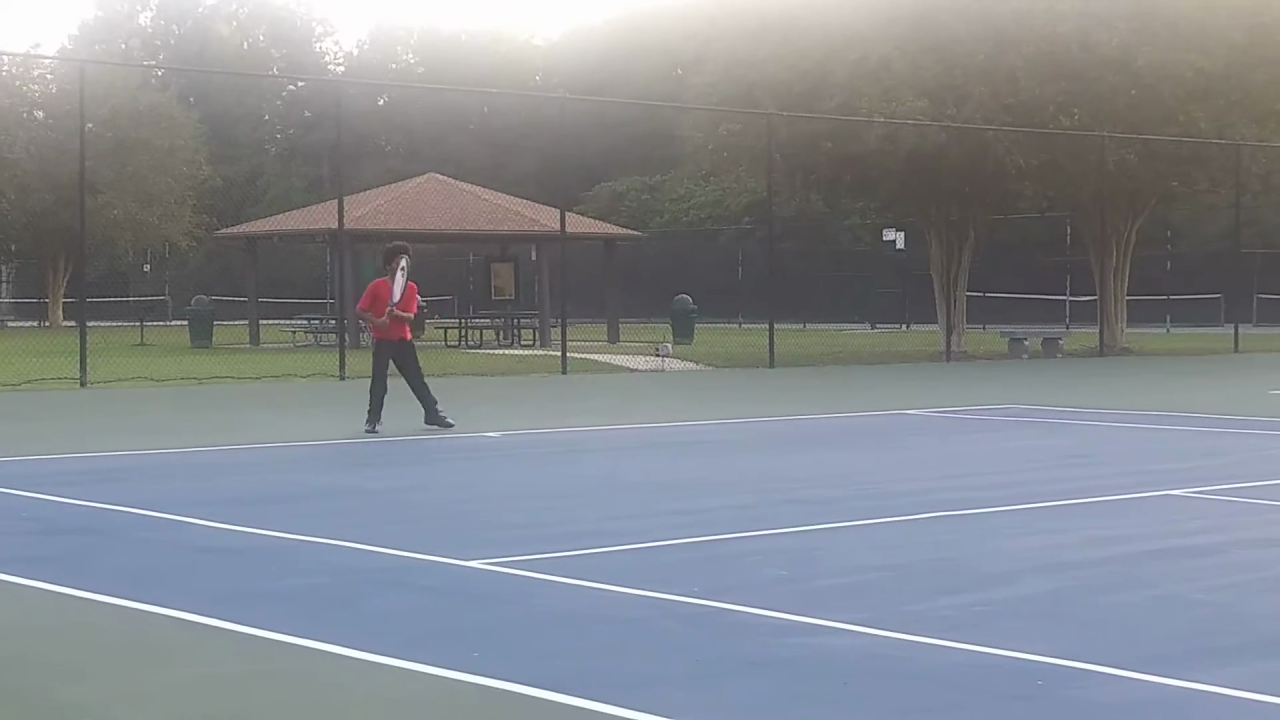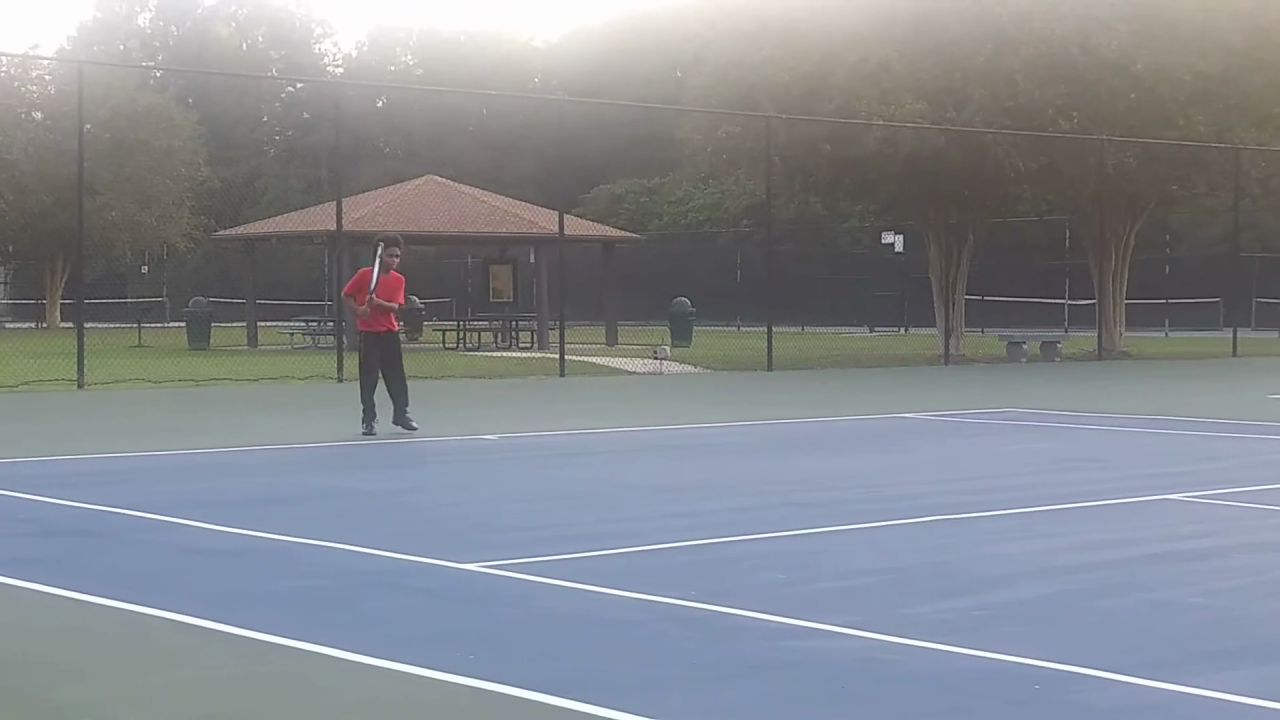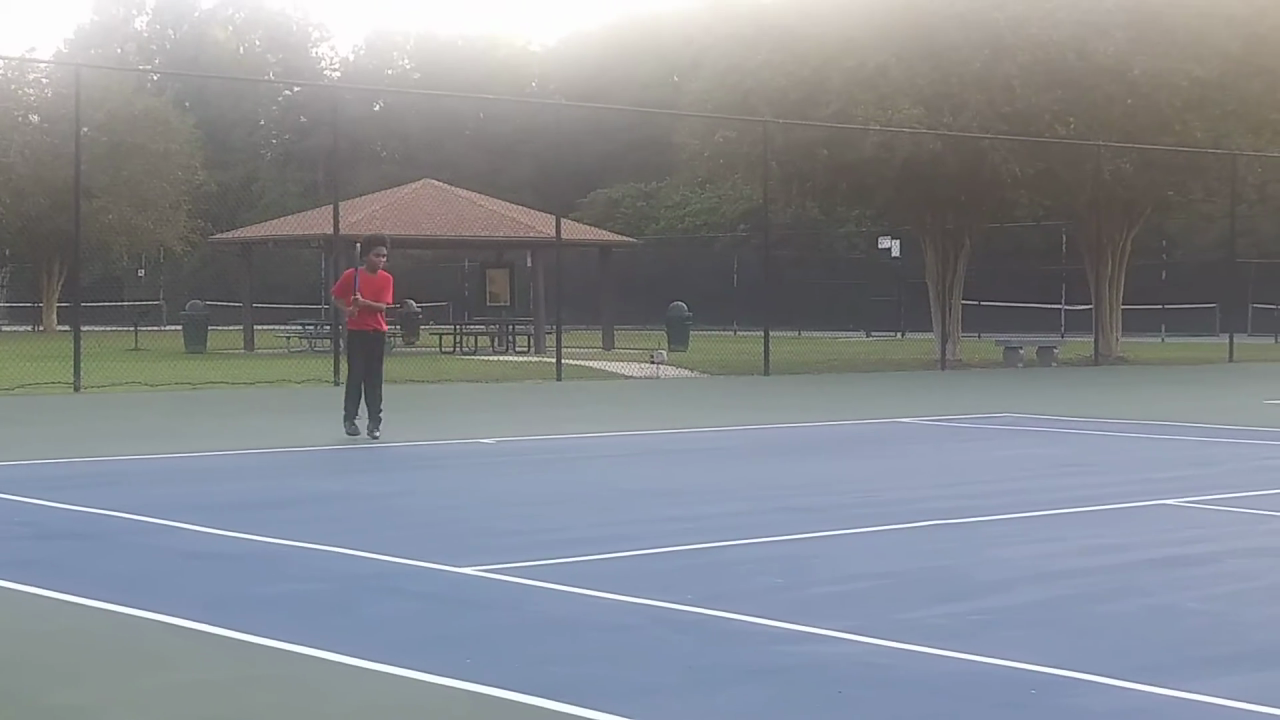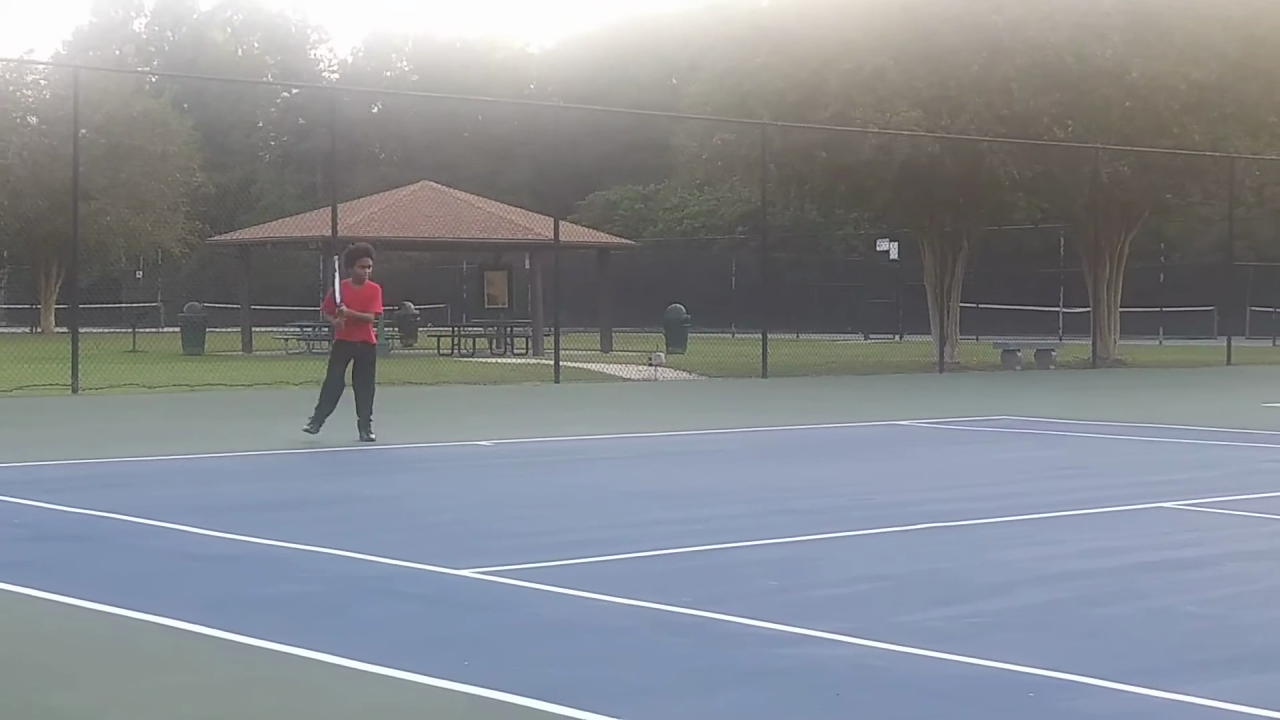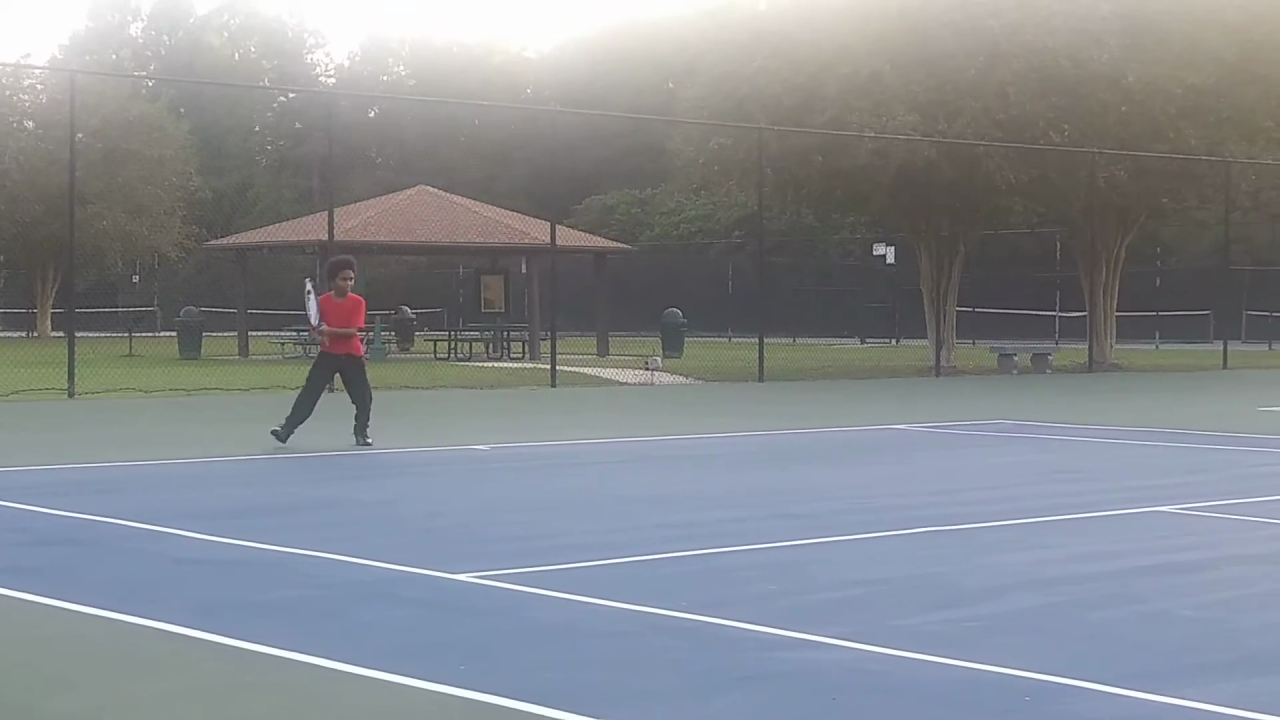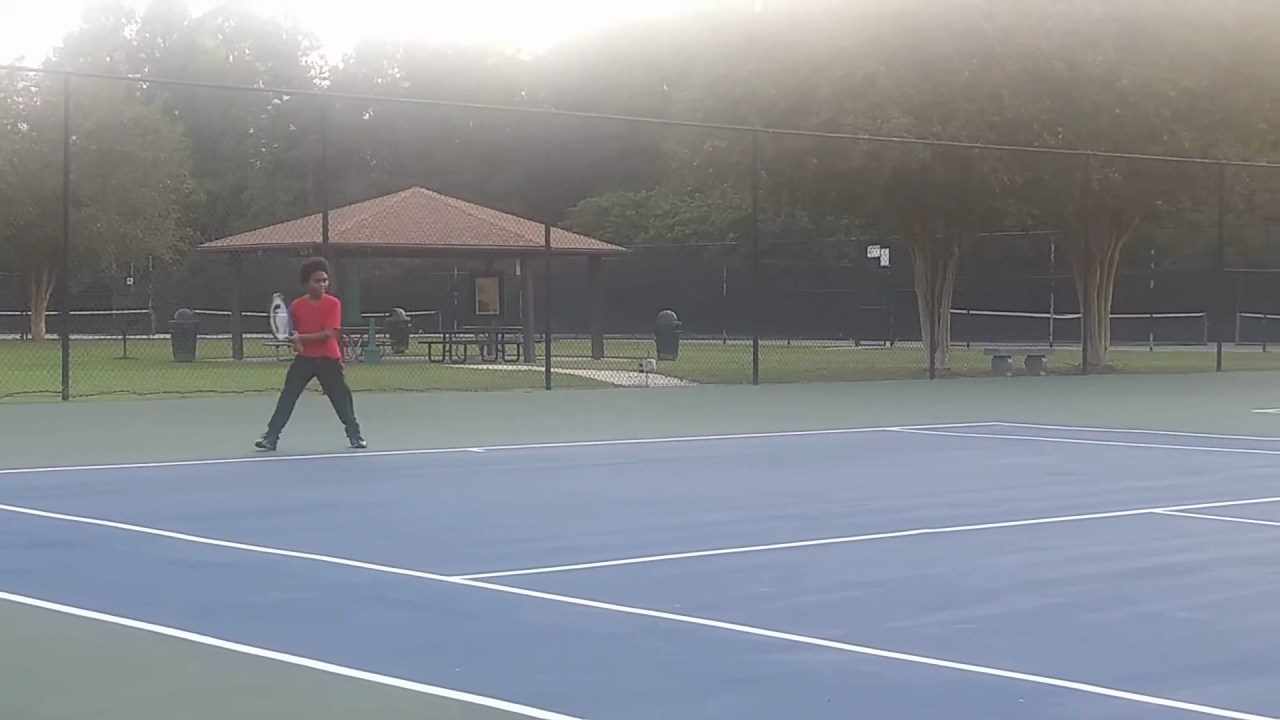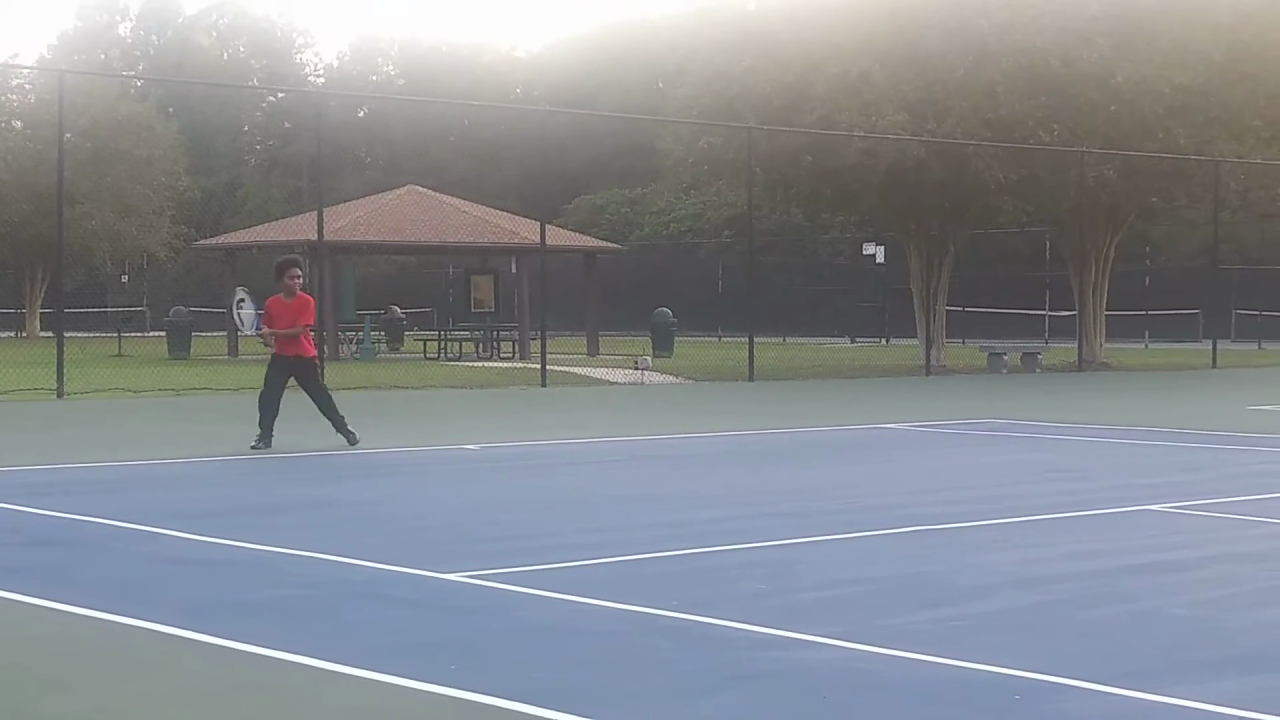
dt=0.1s
person 1, frame 1
left shoulder: (411, 288)
right shoulder: (376, 286)
left elbow: (411, 316)
right elbow: (361, 311)
left wrist: (398, 314)
right wrist: (376, 321)
left hip: (404, 340)
right hip: (383, 341)
left knee: (417, 379)
right knee: (379, 379)
left ankle: (432, 413)
right ankle: (373, 419)
person 1, frame 2
left shoulder: (399, 280)
right shoulder: (364, 275)
left elbow: (395, 307)
right elbow: (347, 295)
left wrist: (378, 302)
right wrist: (358, 309)
left hip: (390, 332)
right hip: (368, 332)
left knee: (396, 374)
right knee: (369, 375)
left ankle: (402, 414)
right ankle: (369, 419)
person 1, frame 3
left shoulder: (387, 279)
right shoulder: (350, 275)
left elbow: (383, 306)
right elbow: (336, 296)
left wrist: (364, 302)
right wrist: (347, 309)
left hip: (377, 332)
right hip: (356, 331)
left knee: (374, 377)
right knee: (355, 375)
left ankle: (374, 421)
right ankle: (350, 418)
person 1, frame 4
left shoulder: (375, 290)
right shoulder: (339, 288)
left elbow: (371, 317)
right elbow: (326, 310)
left wrist: (349, 313)
right wrist: (334, 321)
left hip: (366, 343)
right hip: (343, 342)
left knee: (364, 387)
right knee: (333, 381)
left ankle: (365, 426)
right ankle: (317, 420)
person 1, frame 5
left shoulder: (358, 302)
right shoulder: (322, 302)
left elbow: (354, 331)
right elbow: (315, 327)
left wrist: (330, 331)
right wrist: (319, 336)
left hip: (352, 356)
right hip: (328, 354)
left knee: (363, 396)
right knee: (310, 391)
left ankle: (361, 431)
right ankle: (287, 428)
person 1, frame 6
left shoulder: (333, 304)
right shoulder: (297, 305)
left elbow: (329, 334)
right elbow: (292, 331)
left wrist: (302, 337)
right wrist: (296, 343)
left hip: (328, 359)
right hip: (304, 358)
left knee: (342, 397)
right knee: (288, 396)
left ankle: (354, 433)
right ankle: (271, 436)
person 1, frame 7
left shoulder: (307, 301)
right shoulder: (272, 303)
left elbow: (299, 330)
right elbow: (265, 328)
left wrist: (272, 333)
right wrist: (267, 338)
left hip: (305, 356)
right hip: (280, 357)
left knee: (320, 395)
right knee: (269, 395)
left ankle: (343, 427)
right ankle: (265, 435)
